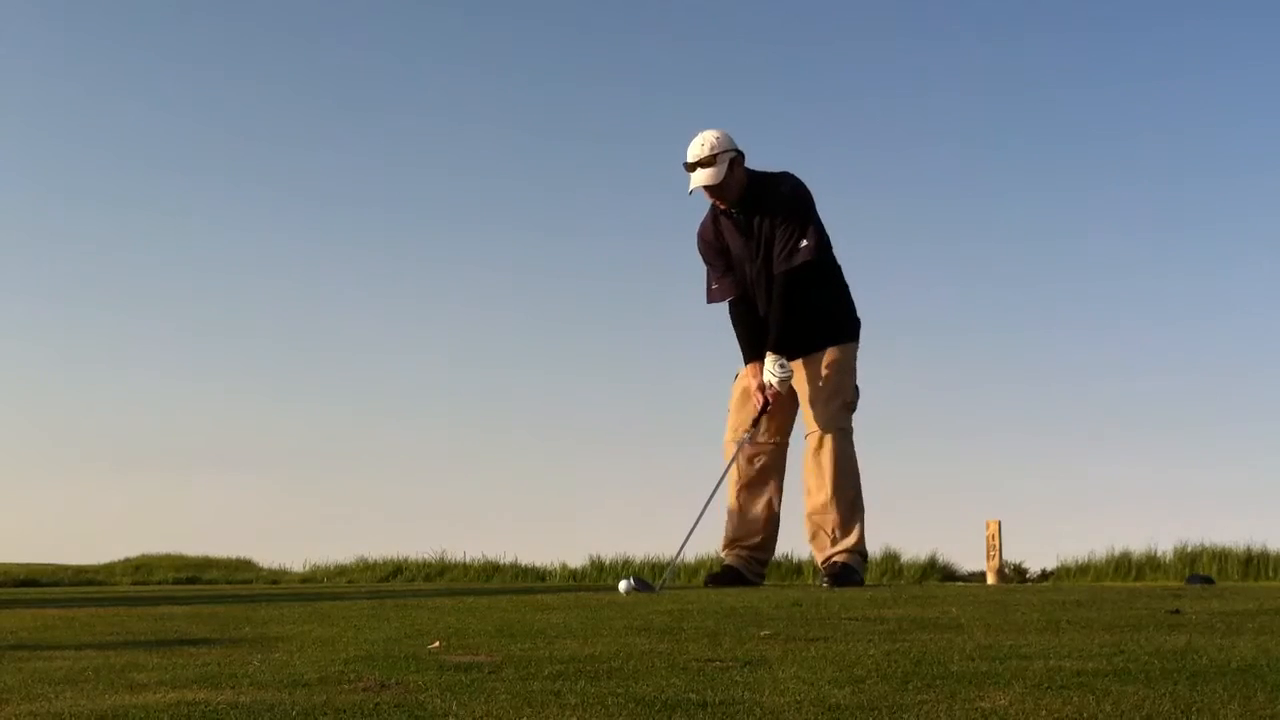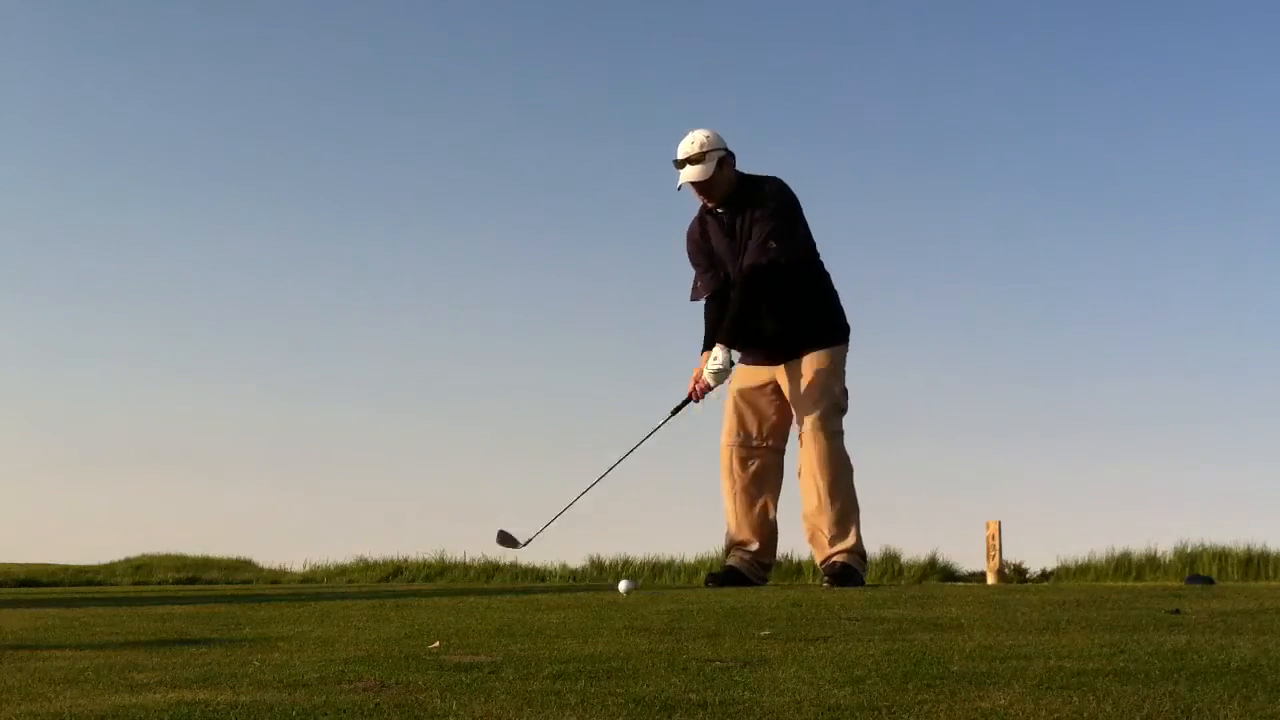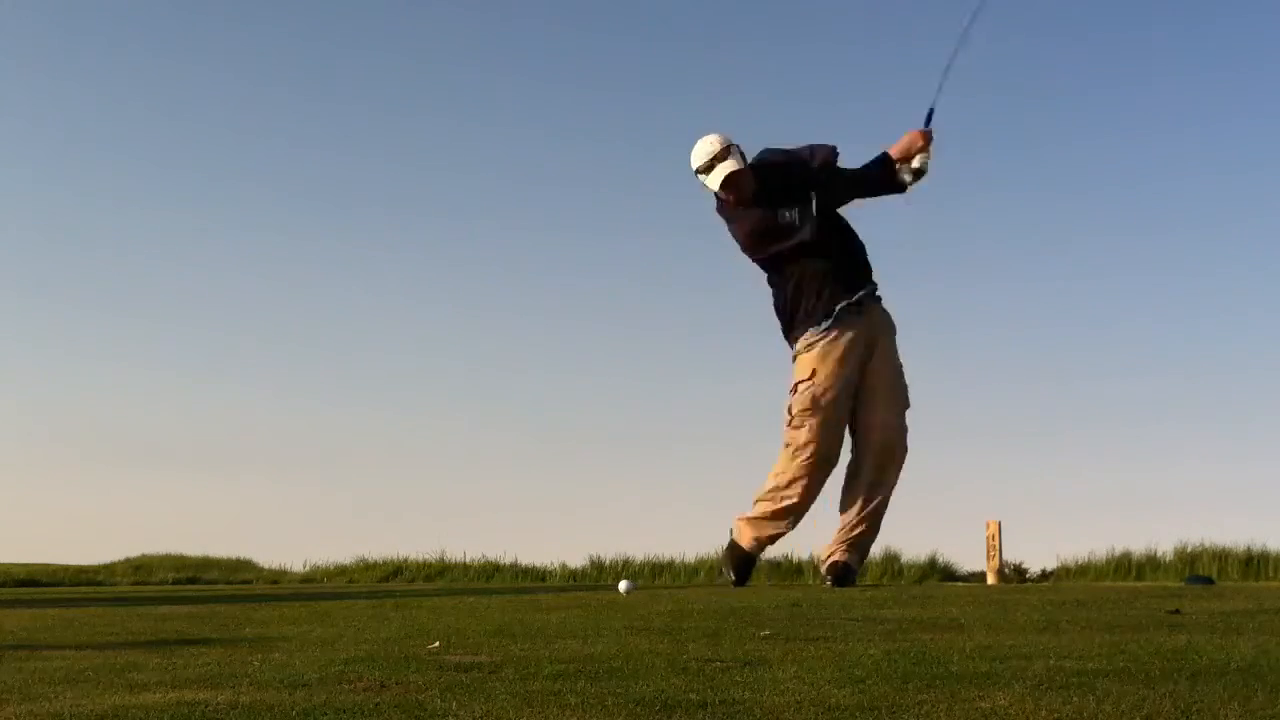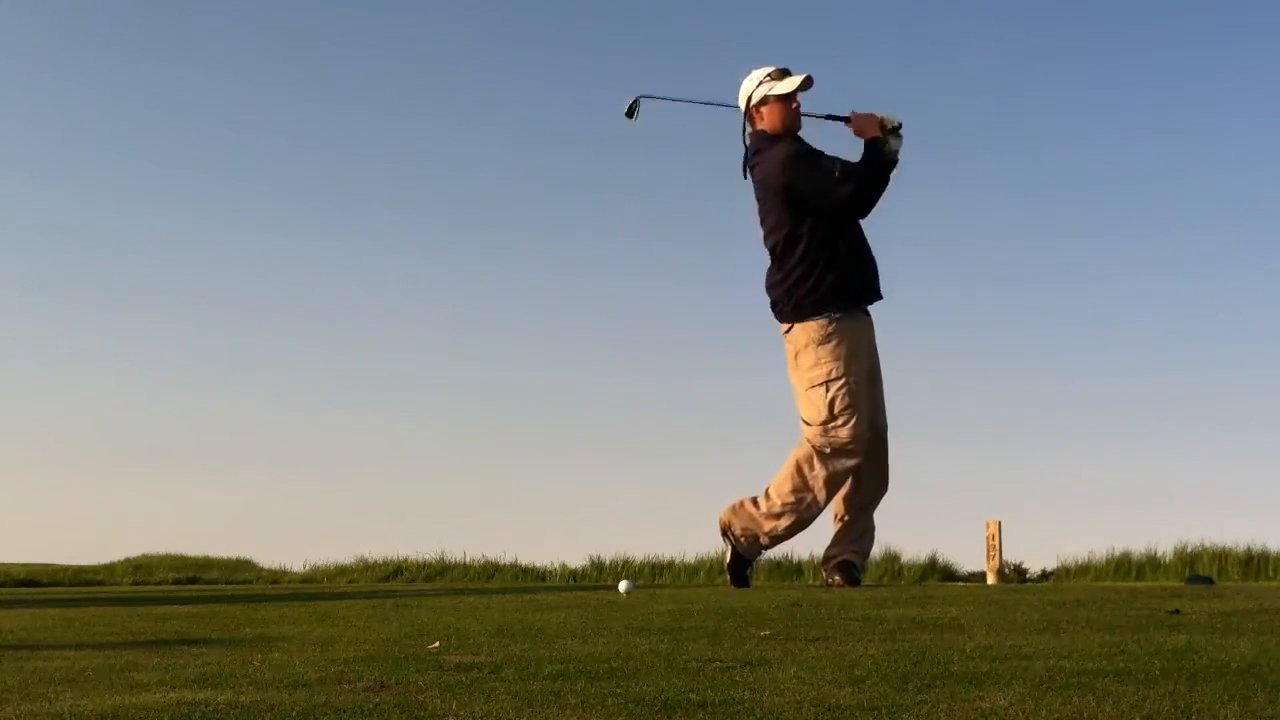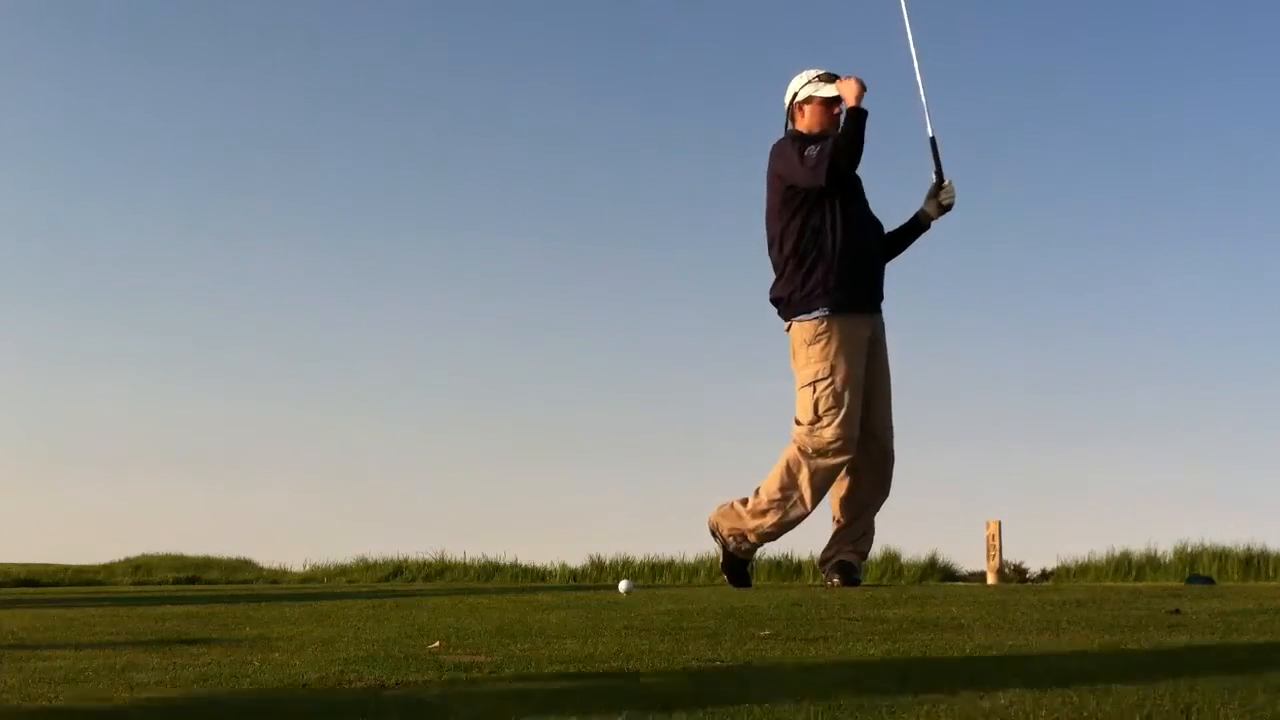
dt=1s
person 1, frame 1
left shoulder: (787, 194)
right shoulder: (711, 231)
left elbow: (793, 277)
right elbow: (738, 300)
left wrist: (777, 354)
right wrist: (754, 363)
left hip: (823, 338)
right hip: (761, 347)
left knee: (827, 435)
right knee: (747, 444)
left ankle: (842, 558)
right ankle: (744, 558)
person 1, frame 2
left shoulder: (771, 197)
right shoulder: (699, 231)
left elbow: (757, 275)
right elbow: (716, 296)
left wrist: (725, 350)
right wrist: (711, 352)
left hip: (812, 342)
right hip: (755, 353)
left knee: (819, 437)
right knee: (742, 447)
left ankle: (841, 556)
right ankle: (749, 558)
person 1, frame 3
left shoulder: (780, 167)
right shoulder: (742, 220)
left elbow: (832, 172)
right elbow: (825, 203)
left wrist: (896, 167)
right wrist: (892, 161)
left hip: (867, 316)
right hip: (820, 334)
left knee: (884, 439)
right knee: (813, 445)
left ankle: (845, 555)
right ankle: (749, 538)
person 1, frame 4
left shoulder: (780, 159)
right shoulder: (788, 158)
left elbow: (855, 205)
right elbow: (855, 190)
left wrist: (886, 145)
right wrist: (874, 141)
left hip: (845, 315)
right hip: (820, 320)
left knee: (869, 440)
right knee: (836, 436)
left ankle: (846, 558)
right ankle: (748, 529)
person 1, frame 5
left shoulder: (836, 178)
right shoulder: (790, 153)
left elbow: (874, 249)
right elbow: (841, 160)
left wrist: (927, 214)
right wrist: (858, 105)
left hip: (864, 317)
right hip: (822, 318)
left knee: (874, 446)
right knee: (827, 439)
left ankle: (845, 558)
right ankle: (738, 529)
